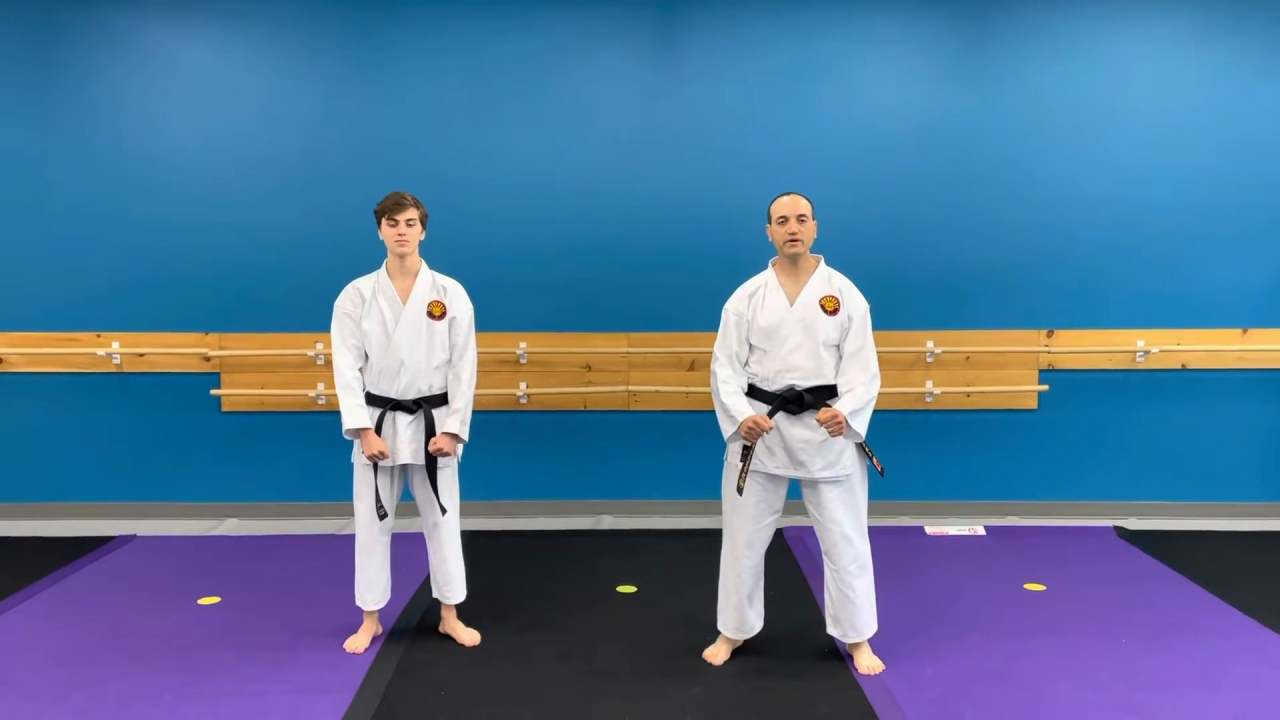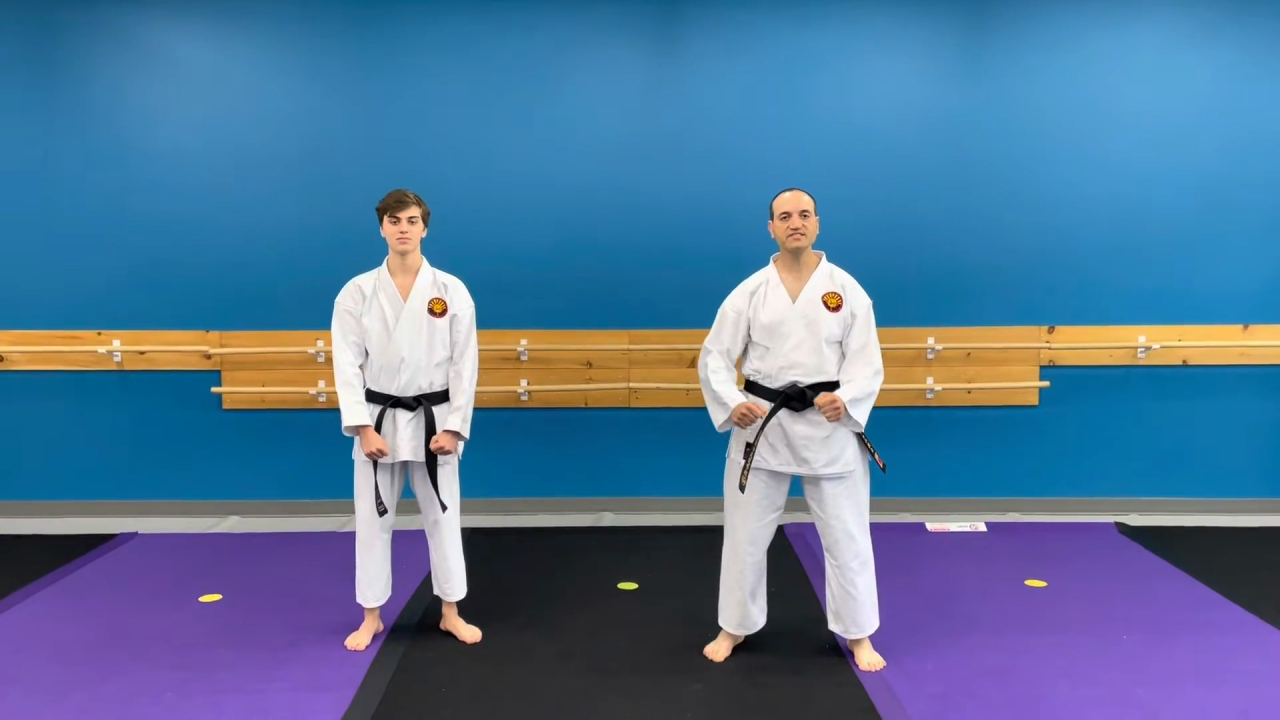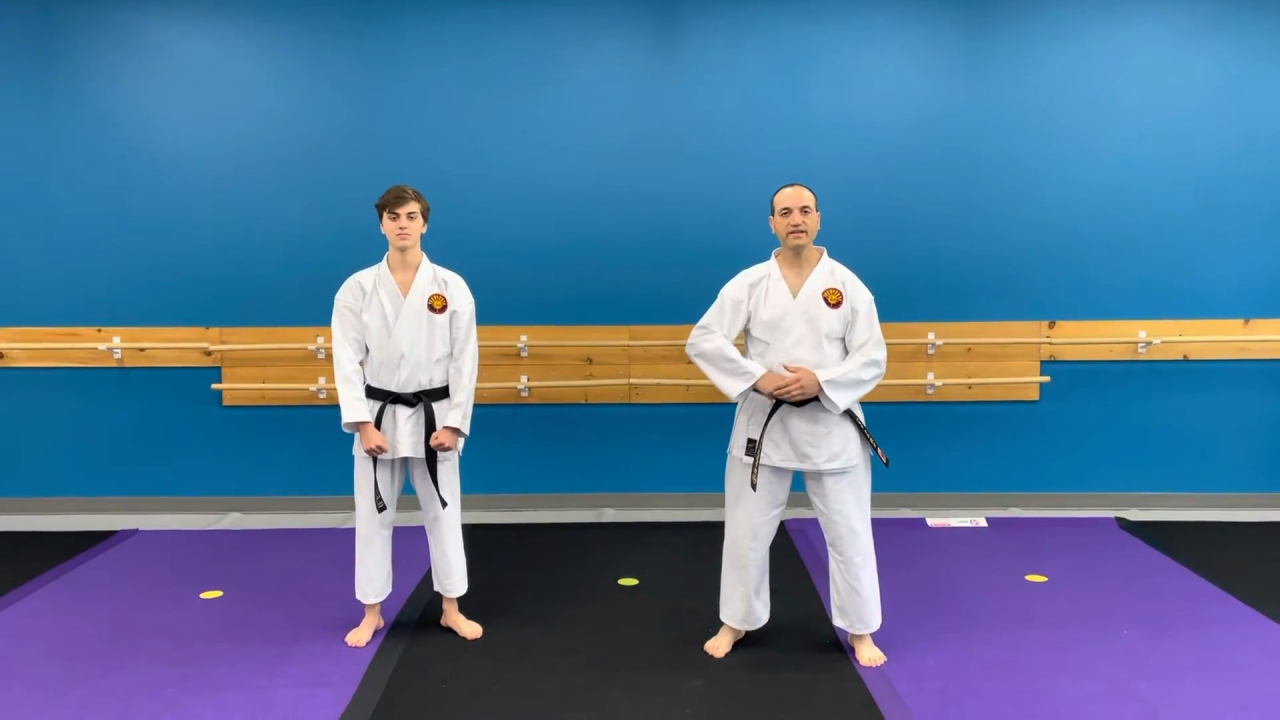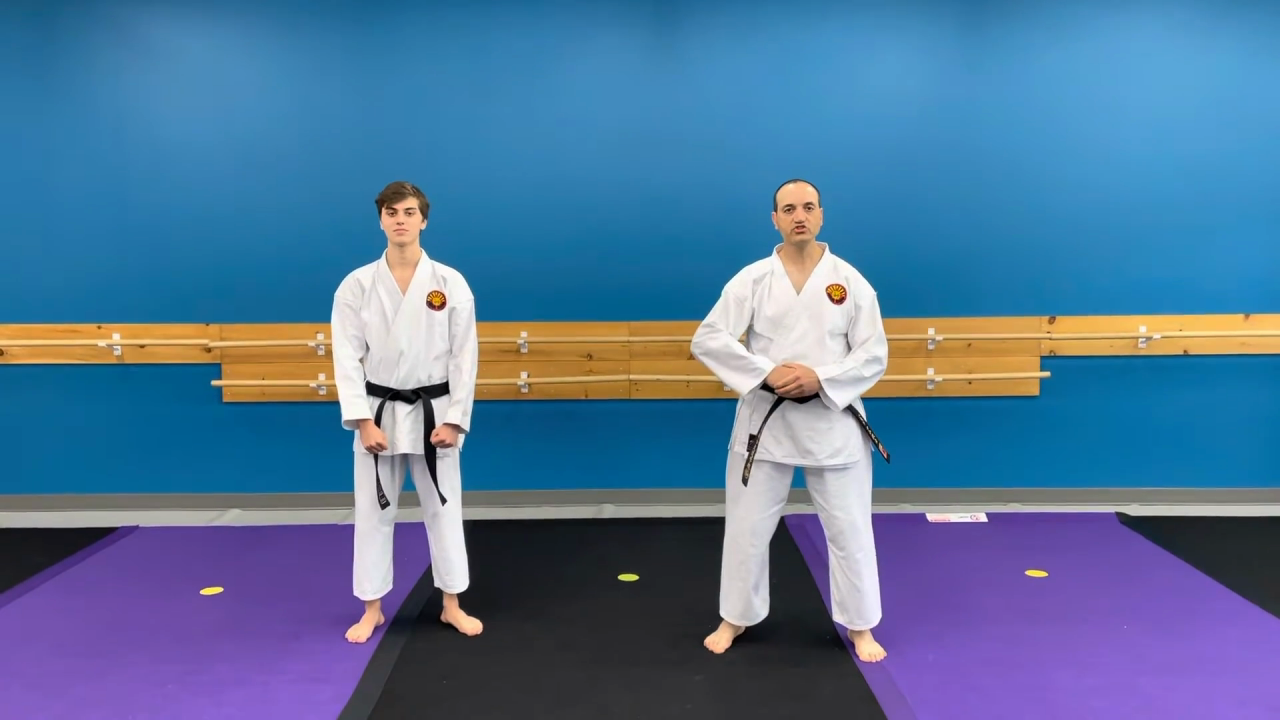
dt=0.3s
person 1, frame 1
left shoulder: (844, 292)
right shoulder: (747, 296)
left elbow: (863, 368)
right elbow: (726, 365)
left wrist: (846, 413)
right wrist: (741, 416)
left hip: (828, 429)
right hip: (761, 428)
left knee: (845, 539)
right knee: (744, 537)
left ankle: (857, 638)
right ankle: (733, 631)
person 1, frame 2
left shoulder: (846, 289)
right shoulder: (749, 292)
left elbow: (868, 361)
right elbow: (714, 355)
left wrist: (847, 400)
right wrist: (731, 402)
left hip: (830, 427)
right hip: (761, 425)
left knee: (847, 536)
right knee: (746, 533)
left ankle: (858, 635)
right ankle: (734, 627)
person 1, frame 3
left shoulder: (847, 284)
right shoulder: (748, 283)
left elbow: (872, 358)
right elbow: (703, 340)
left wrist: (822, 382)
right wrist: (756, 377)
left hip: (830, 421)
right hip: (763, 420)
left knee: (849, 532)
right knee: (747, 530)
left ankle: (860, 630)
right ankle: (736, 622)
person 1, frame 4
left shoulder: (850, 281)
right shoulder: (751, 280)
left elbow: (873, 356)
right elbow: (707, 340)
left wrist: (821, 379)
right wrist: (766, 372)
left hip: (833, 418)
right hip: (765, 417)
left knee: (849, 528)
right knee: (747, 526)
left ankle: (860, 625)
right ankle: (735, 618)
person 2, frame 1
left shoulder: (450, 293)
right shoulder: (356, 295)
left elbow: (463, 365)
right elbow: (347, 367)
left wrist: (452, 429)
right wrist: (364, 430)
left hip: (433, 422)
right hip: (379, 423)
left knee: (442, 518)
right knee: (372, 522)
left ankle: (450, 616)
right ankle: (370, 619)
person 2, frame 2
left shoulder: (451, 290)
right shoulder: (357, 292)
left elbow: (464, 363)
right elbow: (347, 364)
left wrist: (454, 427)
right wrist: (363, 427)
left hip: (434, 419)
right hip: (379, 420)
left knee: (443, 516)
right knee: (373, 519)
left ankle: (451, 613)
right ankle: (371, 617)
person 2, frame 3
left shoulder: (451, 286)
right shoulder: (357, 288)
left elbow: (464, 359)
right elbow: (347, 360)
left wrist: (454, 423)
right wrist: (363, 423)
left hip: (434, 415)
right hip: (379, 415)
left knee: (443, 511)
right knee: (373, 514)
left ankle: (451, 609)
right ankle: (372, 613)
person 2, frame 4
left shoulder: (450, 283)
right shoulder: (356, 285)
left elbow: (464, 355)
right elbow: (347, 357)
left wrist: (454, 419)
right wrist: (363, 421)
left hip: (434, 411)
right hip: (379, 412)
left knee: (443, 508)
right knee: (373, 511)
left ankle: (452, 605)
right ankle: (372, 608)
